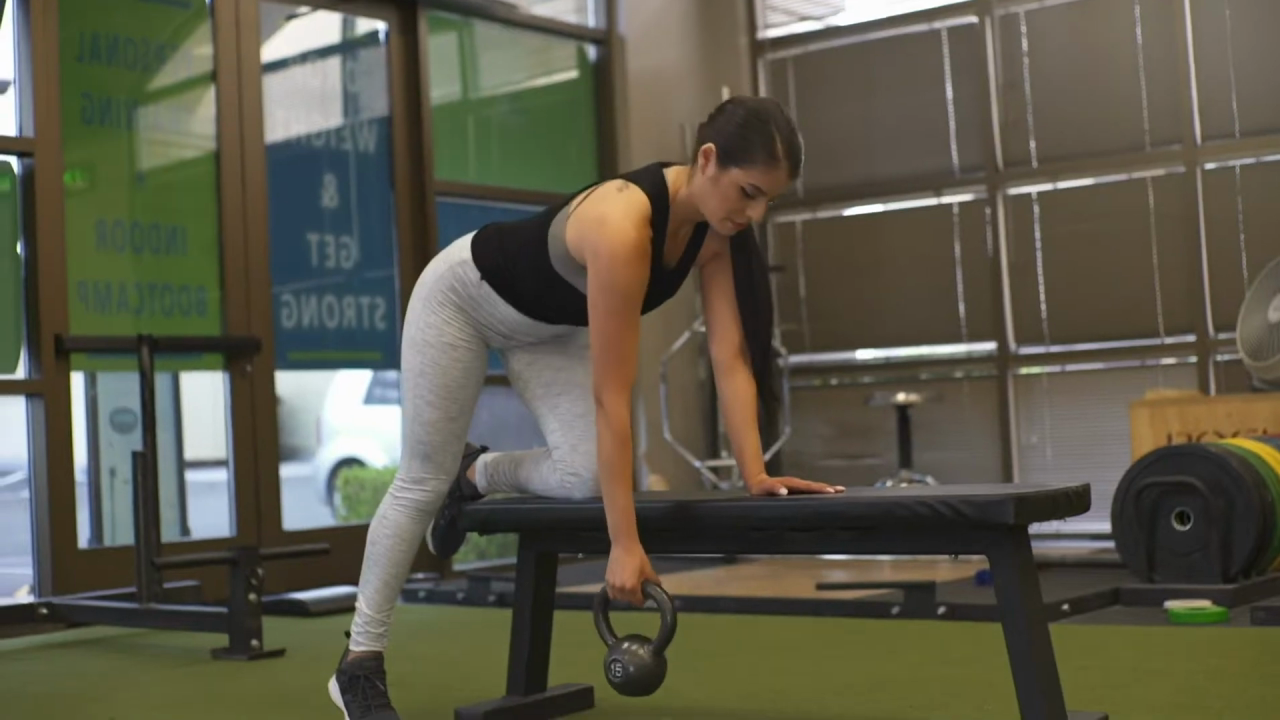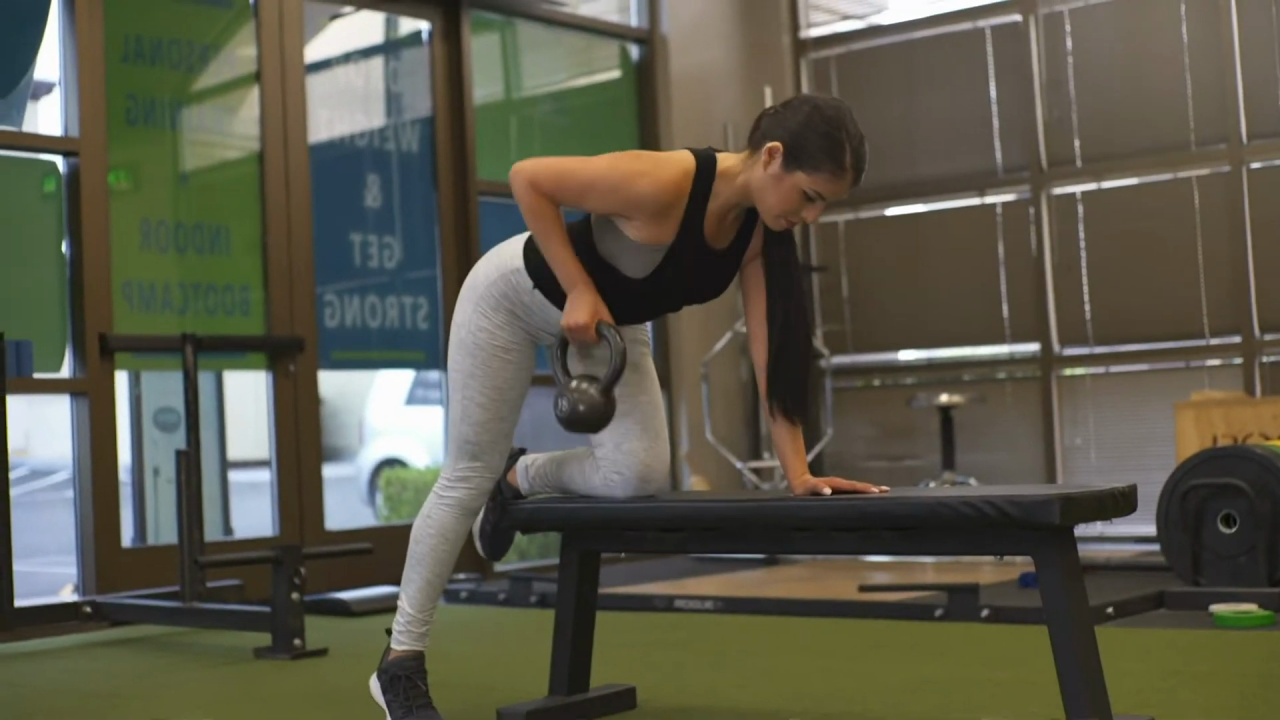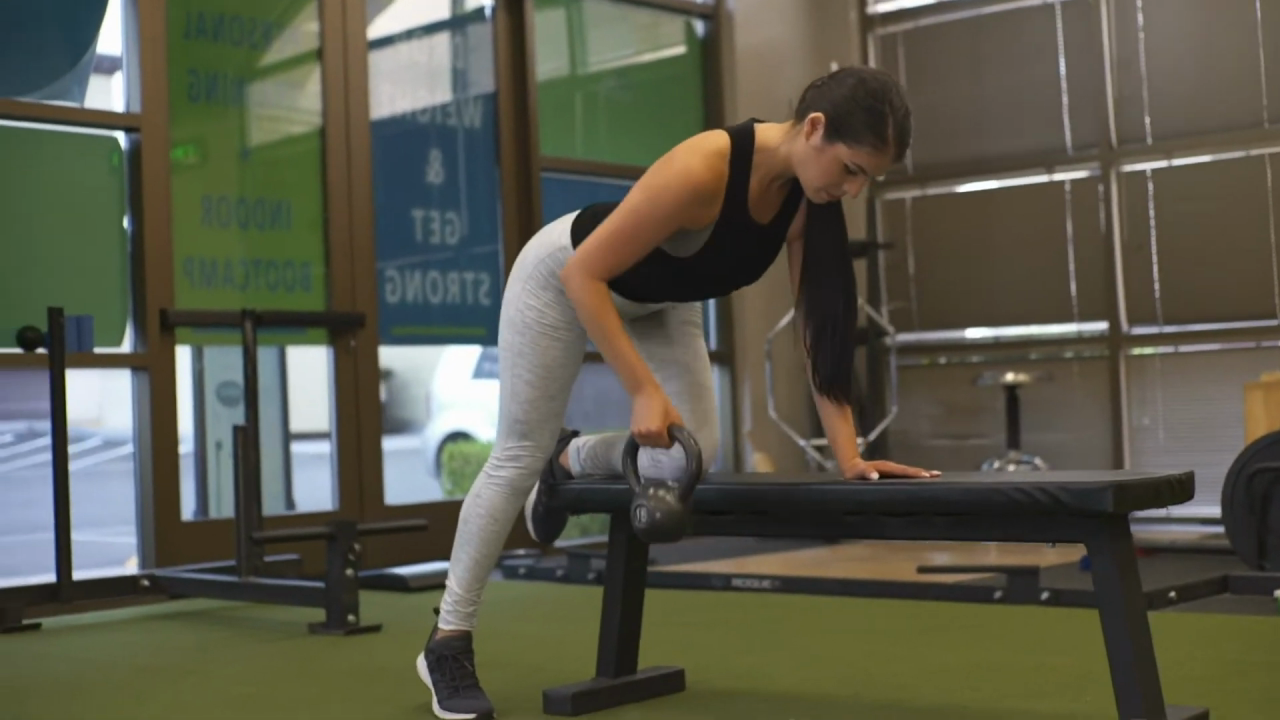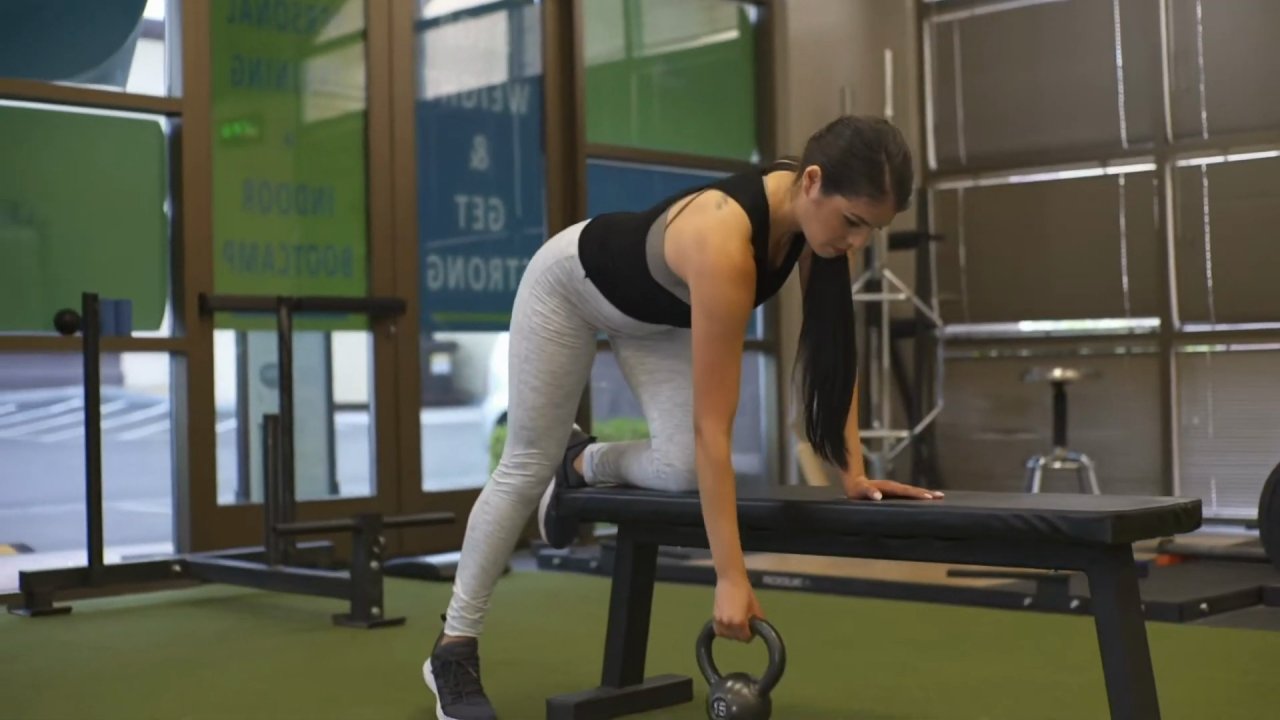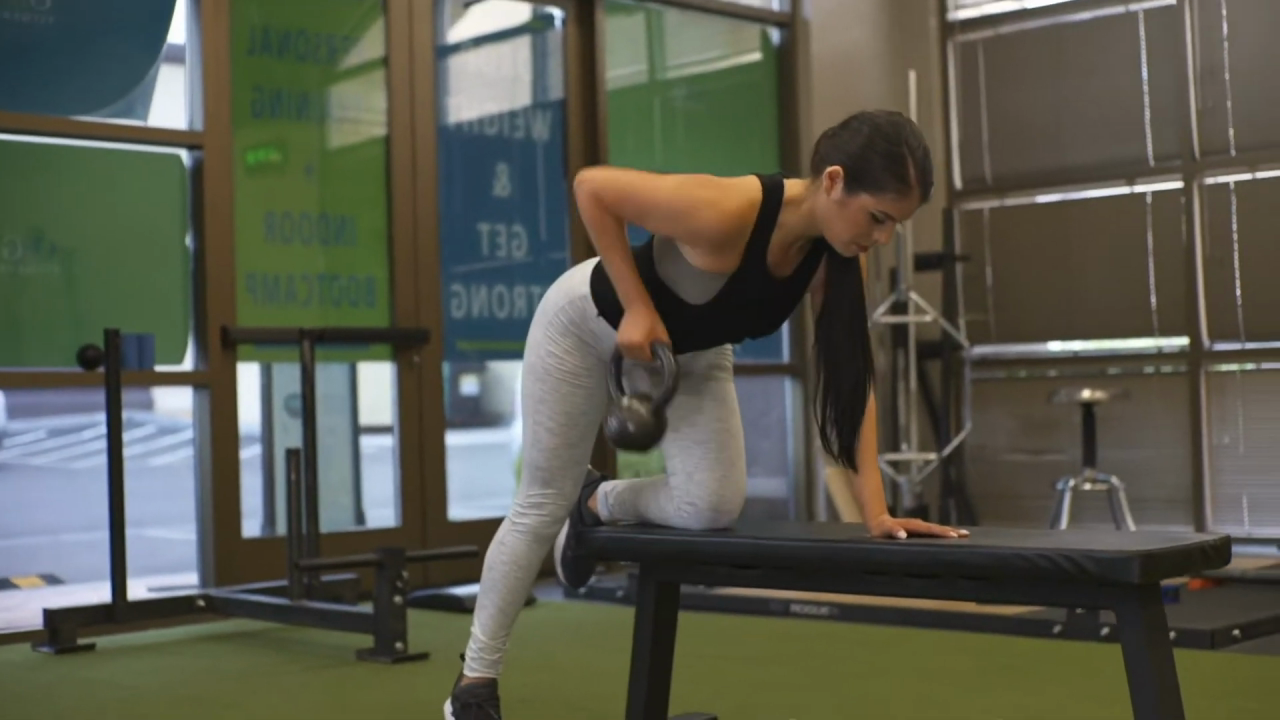
dt=1s
person 1, frame 1
left shoulder: (717, 226)
right shoulder: (622, 227)
left elbow: (732, 354)
right elbow: (611, 396)
left wrist: (754, 473)
right wrist: (625, 544)
left hip: (551, 323)
right hip: (464, 296)
left knee: (589, 476)
right knee: (423, 481)
left ankle: (477, 473)
right ankle: (360, 662)
person 1, frame 2
left shoulder: (761, 223)
right shoulder: (663, 181)
left elbow: (772, 349)
right elbow: (526, 177)
left wrist: (798, 473)
right wrist: (578, 290)
left hip: (612, 315)
right hip: (515, 294)
left knee: (640, 476)
right knee: (469, 477)
left ankle: (521, 479)
right ankle: (400, 660)
person 1, frame 3
left shoulder: (811, 194)
right shoulder: (702, 169)
left elbow: (821, 325)
right elbow: (581, 273)
left wrist: (847, 455)
right wrist: (644, 389)
left hip: (658, 301)
right hip: (566, 279)
left knee: (688, 456)
right knee: (519, 457)
left ankle: (572, 458)
right ankle: (447, 642)
person 1, frame 4
left shoulder: (812, 212)
right shoulder: (723, 243)
left elbow: (833, 345)
right elbow: (711, 425)
left wrist: (853, 471)
right wrist: (731, 577)
left hip: (660, 310)
right hip: (573, 284)
left knee: (685, 471)
right knee: (527, 467)
left ankle: (583, 463)
right ankle: (453, 649)
person 1, frame 5
left shoulder: (836, 246)
right shoulder: (726, 212)
left elbow: (846, 378)
right elbow: (591, 186)
left wrist: (874, 511)
right wrist: (637, 307)
left hip: (690, 343)
right hip: (588, 324)
left knee: (713, 506)
right knee: (542, 508)
left ankle: (600, 502)
